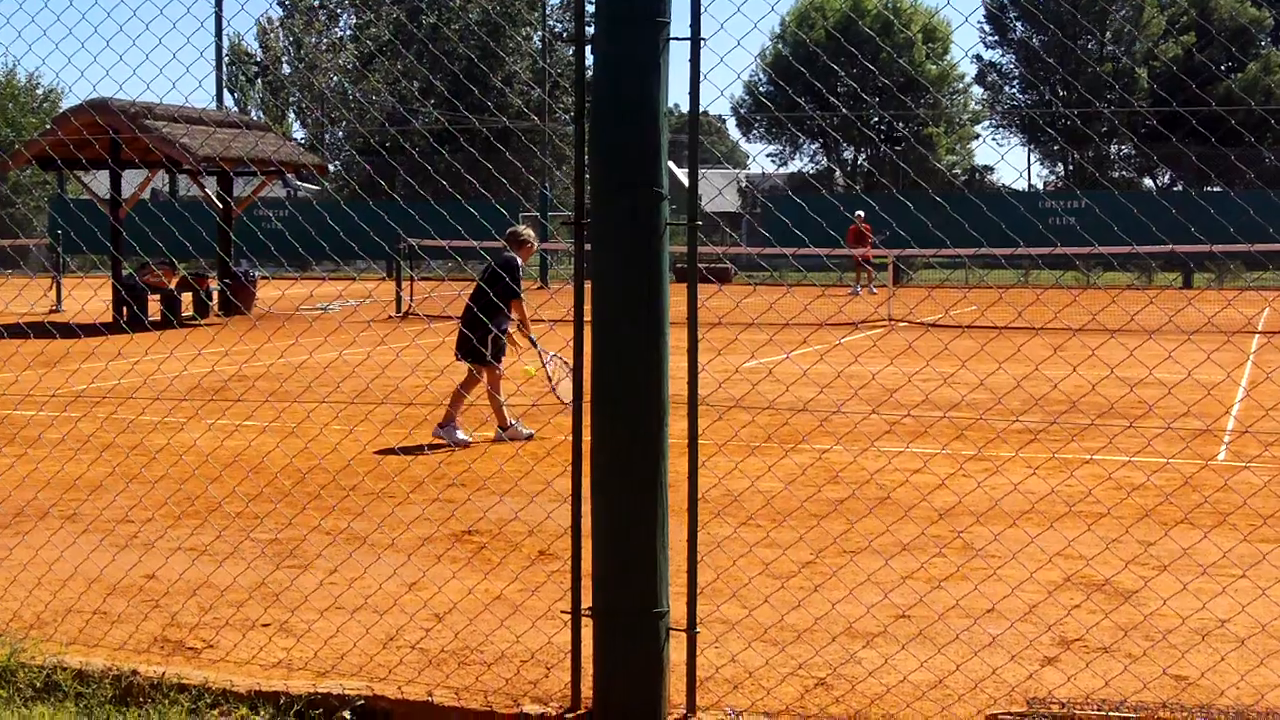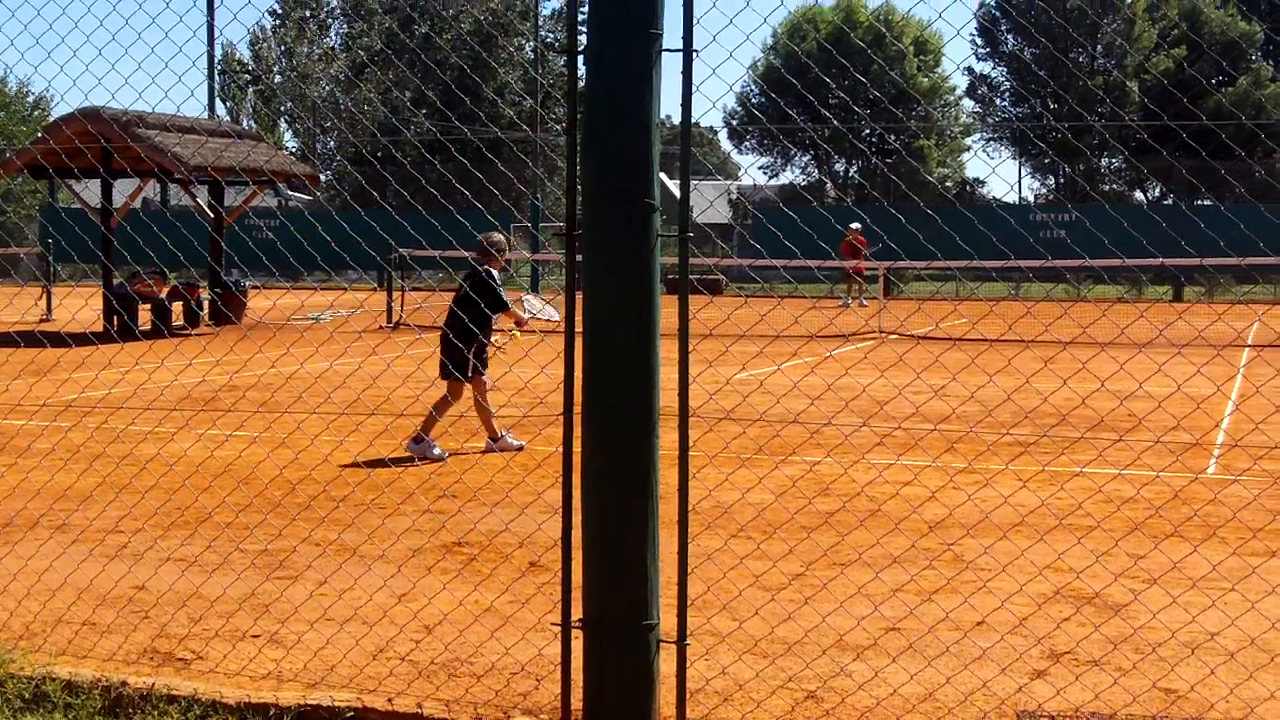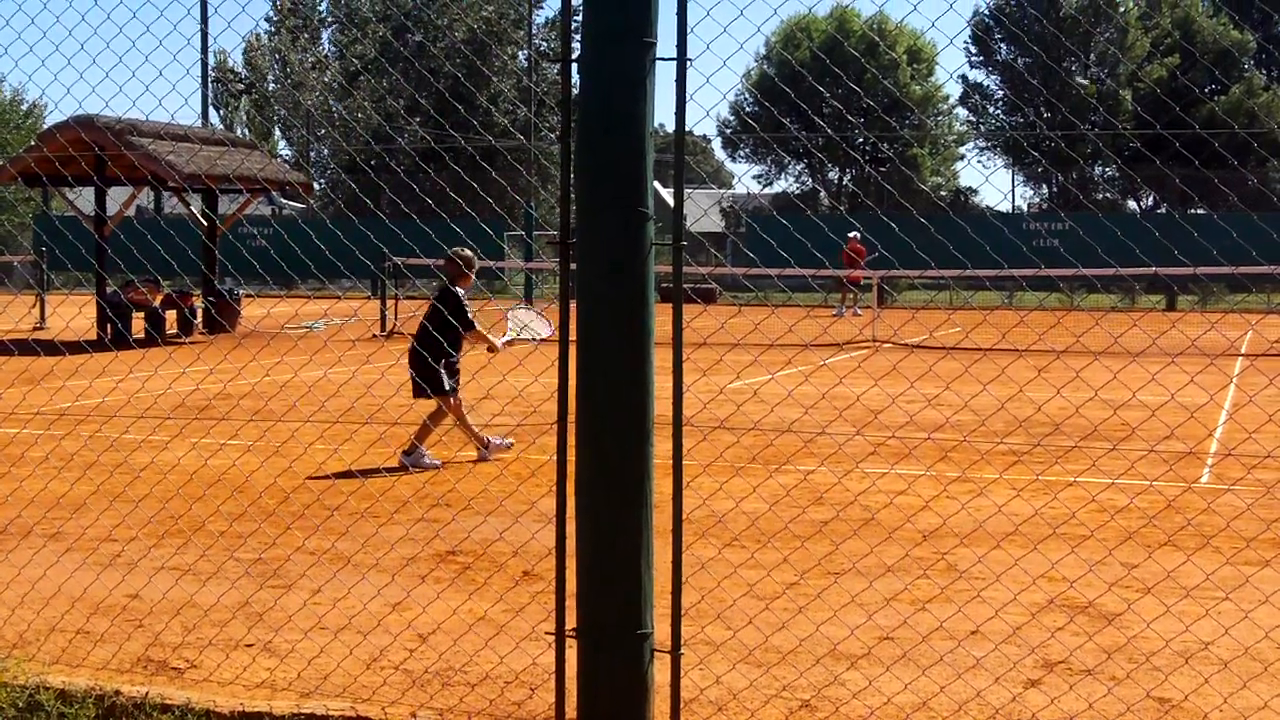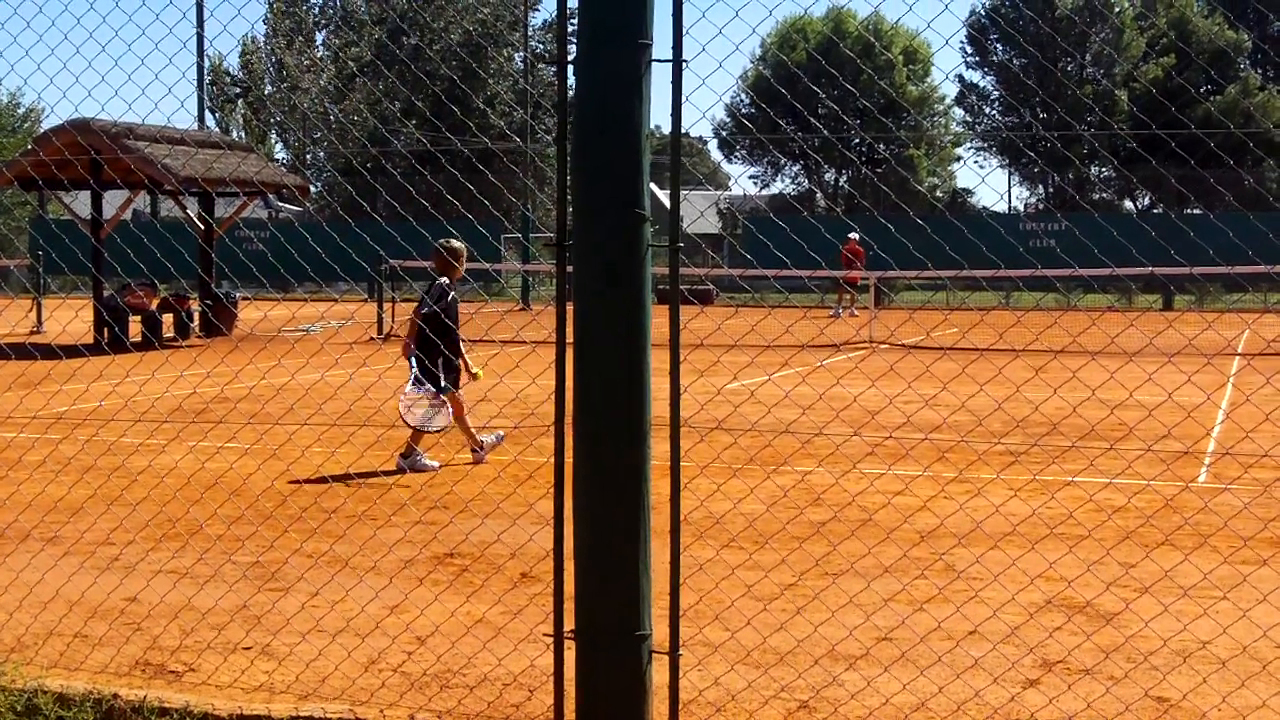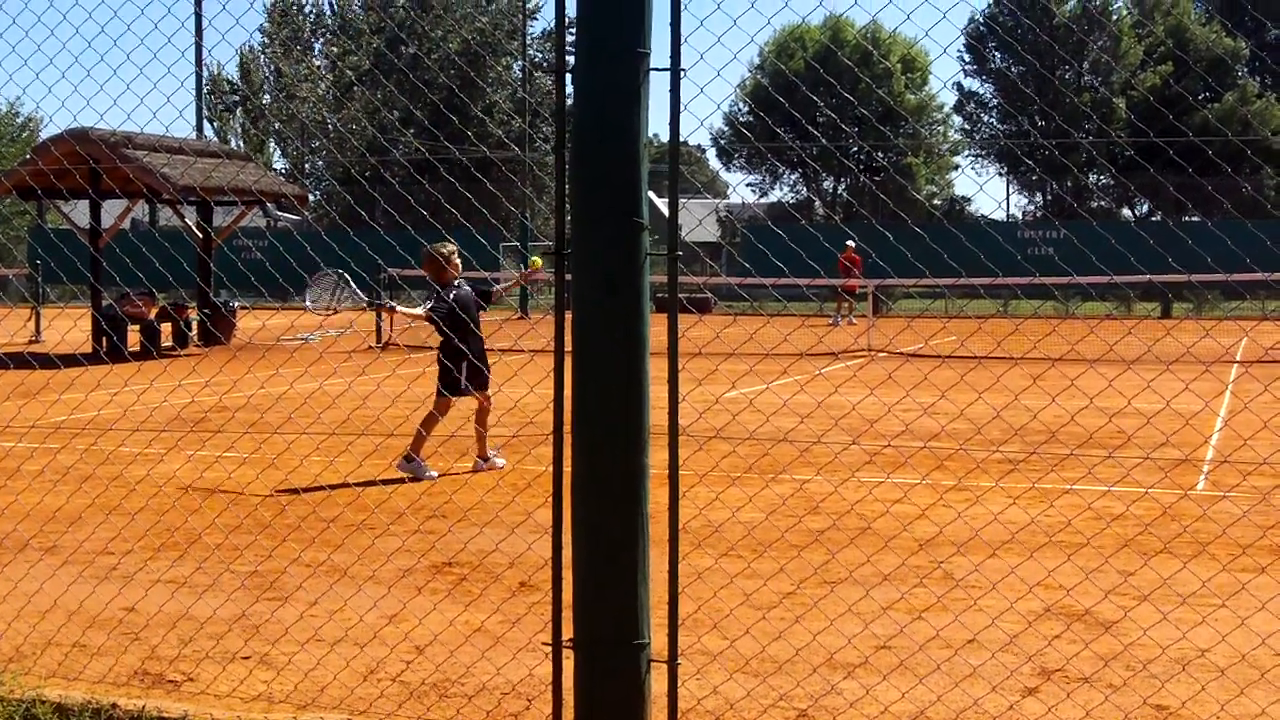
dt=0.3s
person 1, frame 1
left shoulder: (500, 261)
right shoulder: (513, 261)
right elbow: (515, 298)
left wrist: (507, 330)
right wrist: (525, 325)
left hip: (482, 324)
right hip: (484, 326)
left knee: (494, 375)
right knee: (484, 376)
left ankle: (506, 426)
right ankle: (447, 425)
person 1, frame 2
left shoulder: (474, 274)
right shoulder: (489, 275)
right elbow: (503, 308)
left wrist: (489, 336)
right wrist: (521, 317)
left hip: (463, 340)
right hip: (463, 342)
left knee: (480, 387)
right knee: (455, 392)
left ankle: (496, 437)
right ankle: (420, 440)
person 1, frame 3
left shoulder: (448, 291)
right shoulder: (455, 293)
left elbow: (461, 330)
right elbow: (471, 329)
left wrist: (485, 340)
right wrist: (493, 342)
left hip: (439, 356)
right hip: (433, 357)
left knee: (455, 404)
right knee: (446, 405)
left ankle: (484, 444)
right ankle: (412, 452)
person 1, frame 4
left shoulder: (448, 288)
right shoulder: (441, 285)
left elbow: (453, 331)
right elbow: (421, 313)
left wrist: (466, 363)
right wrist: (409, 342)
left hip: (446, 355)
right hip: (433, 355)
left knee: (457, 402)
left ankle: (478, 446)
right ankle: (408, 455)
person 1, frame 5
left shoulder: (464, 288)
right shoulder: (444, 292)
left elbow: (491, 294)
right elbow: (426, 313)
left wrist: (517, 282)
right wrist: (398, 309)
left hip: (474, 356)
right hip: (456, 358)
left knee: (485, 403)
right knee: (441, 408)
left ankle: (484, 457)
right ankle: (411, 459)
